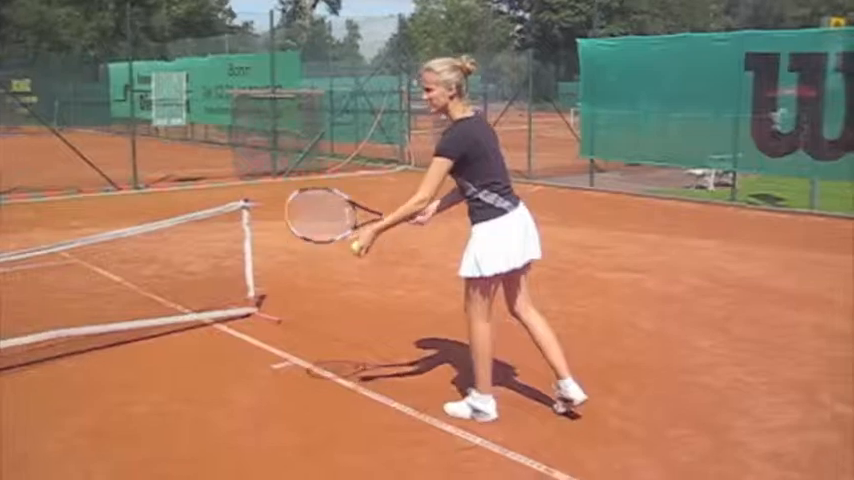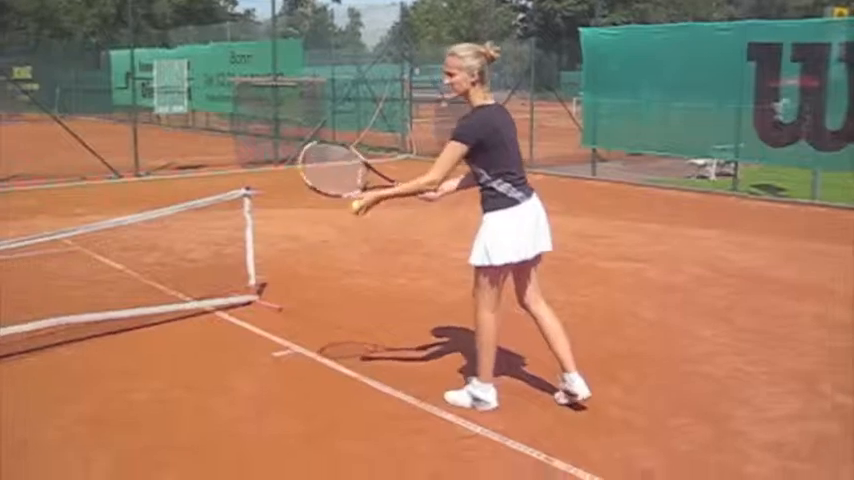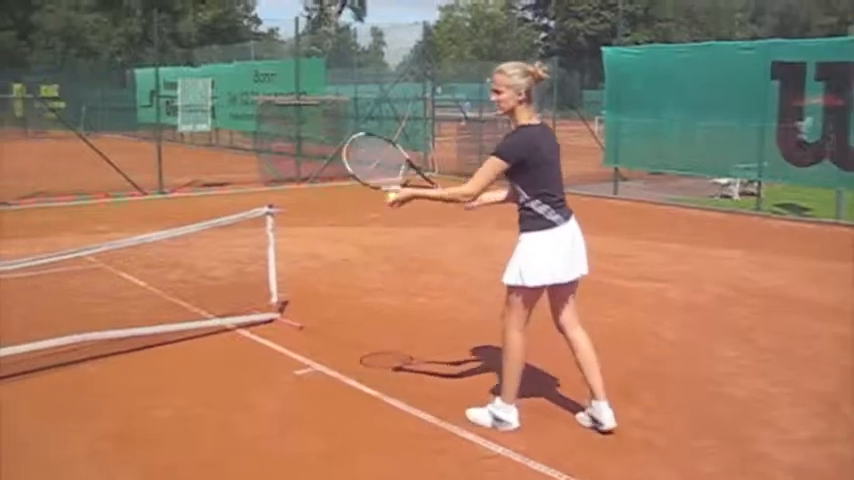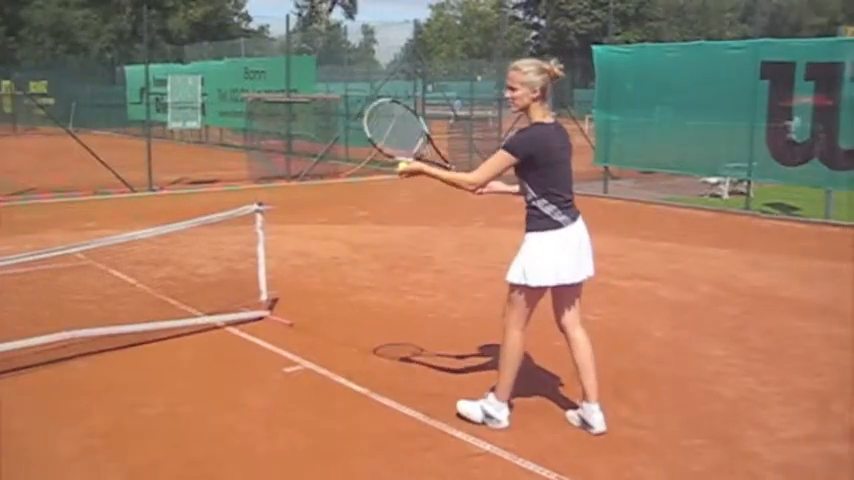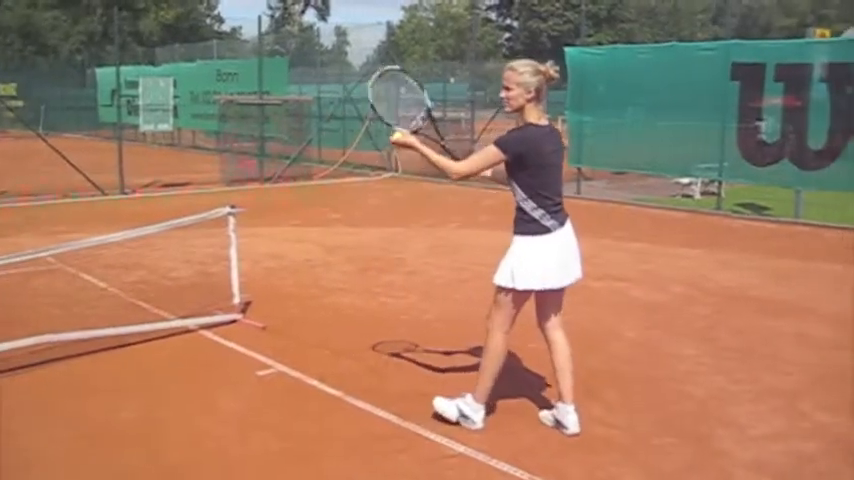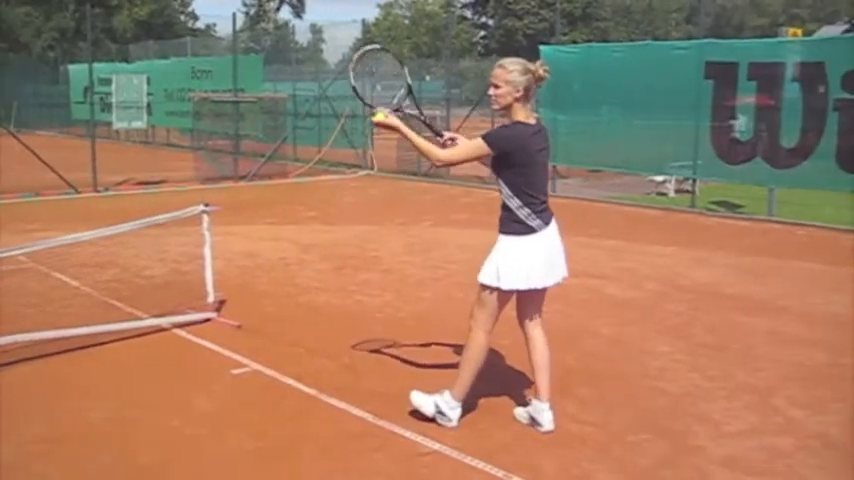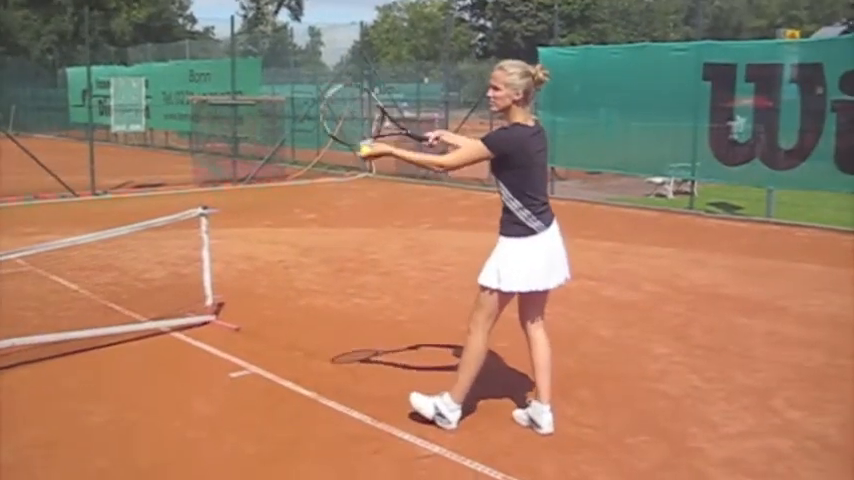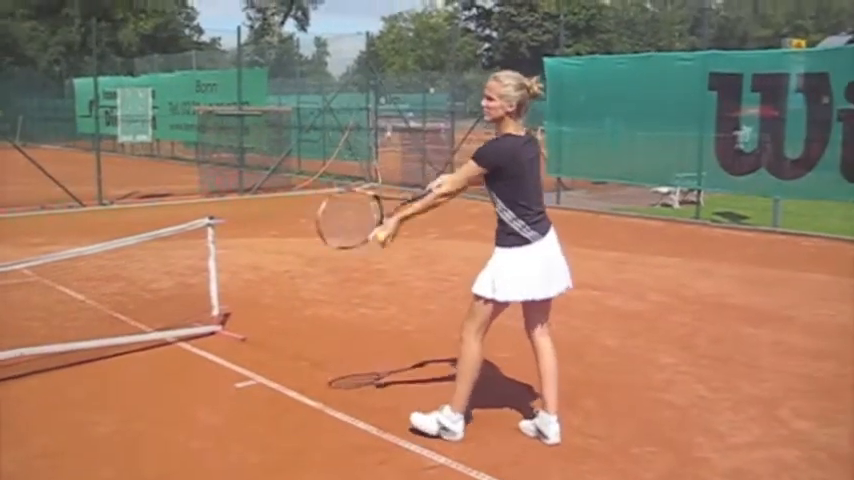
dt=0.2s
person 1, frame 1
left shoulder: (456, 137)
right shoulder: (477, 123)
left elbow: (421, 198)
left wrist: (375, 229)
right wrist: (435, 209)
left hip: (495, 229)
right hip: (515, 220)
left knee: (478, 313)
right knee: (522, 308)
left ankle: (482, 401)
right ankle: (567, 385)
person 1, frame 2
left shoulder: (474, 122)
right shoulder: (498, 112)
left elbow: (432, 178)
left wrist: (379, 195)
right wrist: (452, 186)
left hip: (505, 219)
right hip: (527, 211)
left knee: (485, 303)
right knee: (532, 299)
left ankle: (483, 390)
right ankle: (573, 380)
person 1, frame 3
left shoulder: (518, 141)
right shoulder: (543, 132)
left elbow: (467, 192)
left wrist: (413, 193)
right wrist: (489, 198)
left hip: (542, 241)
right hip: (565, 233)
left knee: (514, 323)
right knee: (568, 322)
left ankle: (505, 409)
right ankle: (601, 407)
person 1, frame 4
left shoulder: (529, 138)
right shoulder: (557, 132)
left elbow: (471, 181)
left wrist: (420, 168)
right wrist: (501, 186)
left hip: (547, 241)
right hip: (572, 234)
left knee: (514, 322)
right knee: (570, 322)
left ankle: (497, 407)
right ankle: (592, 410)
person 1, frame 5
left shoulder: (520, 138)
right shoulder: (550, 134)
left elbow: (458, 171)
left wrist: (414, 143)
right wrist: (497, 170)
left hip: (535, 245)
right hip: (559, 237)
left knee: (498, 325)
right knee: (552, 324)
left ankle: (473, 408)
right ankle: (566, 411)
person 1, frame 6
left shoulder: (509, 136)
right shoulder: (535, 131)
left elbow: (442, 158)
left wrist: (398, 125)
right wrist: (467, 143)
left hip: (520, 243)
right hip: (543, 237)
left knee: (481, 323)
right knee: (531, 322)
left ankle: (450, 404)
right ankle: (541, 408)
person 1, frame 7
left shoulder: (508, 138)
right shoulder: (533, 132)
left elbow: (444, 163)
right elbow: (482, 150)
left wrist: (389, 150)
right wrist: (451, 136)
left hip: (521, 245)
right hip: (544, 238)
left knee: (479, 325)
right knee: (534, 324)
left ankle: (450, 406)
right ankle: (541, 410)
person 1, frame 8
left shoulder: (498, 148)
right shoulder: (527, 142)
left elbow: (447, 192)
left wrist: (397, 219)
right wrist: (449, 178)
left hip: (517, 254)
right hip: (543, 247)
left knee: (472, 332)
right knee: (539, 333)
left ankle: (452, 419)
right ankle: (548, 420)
